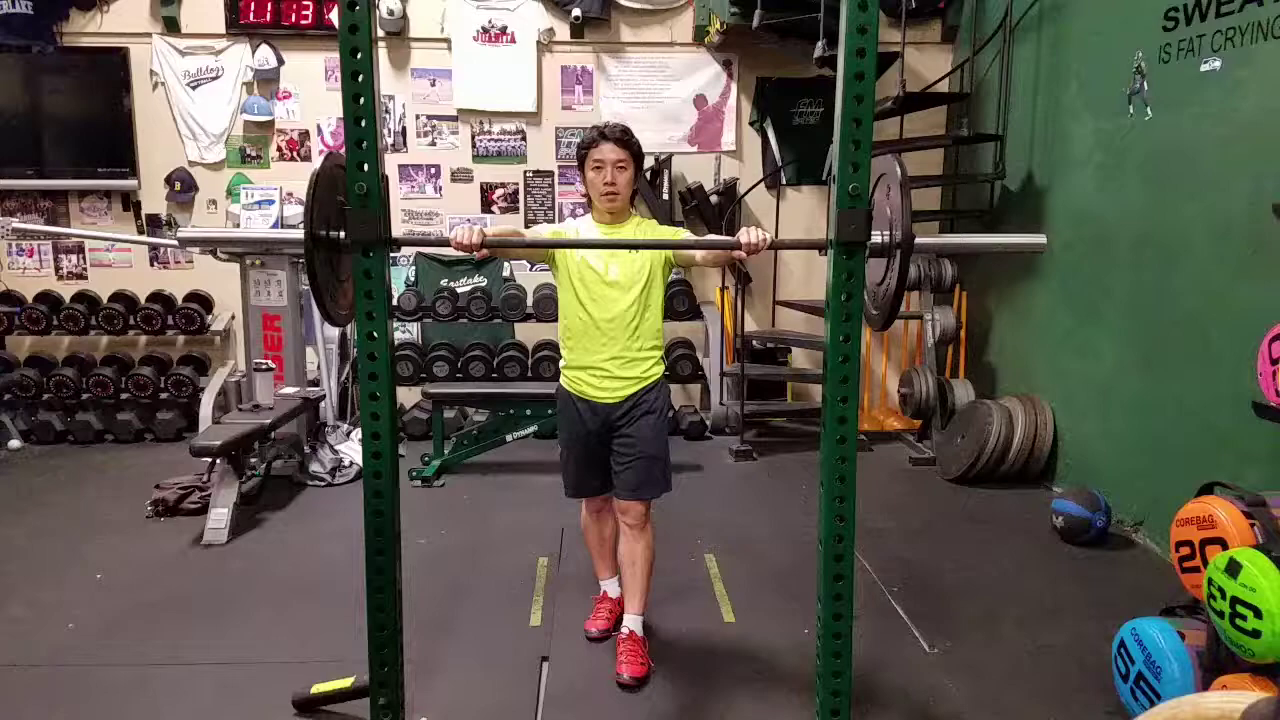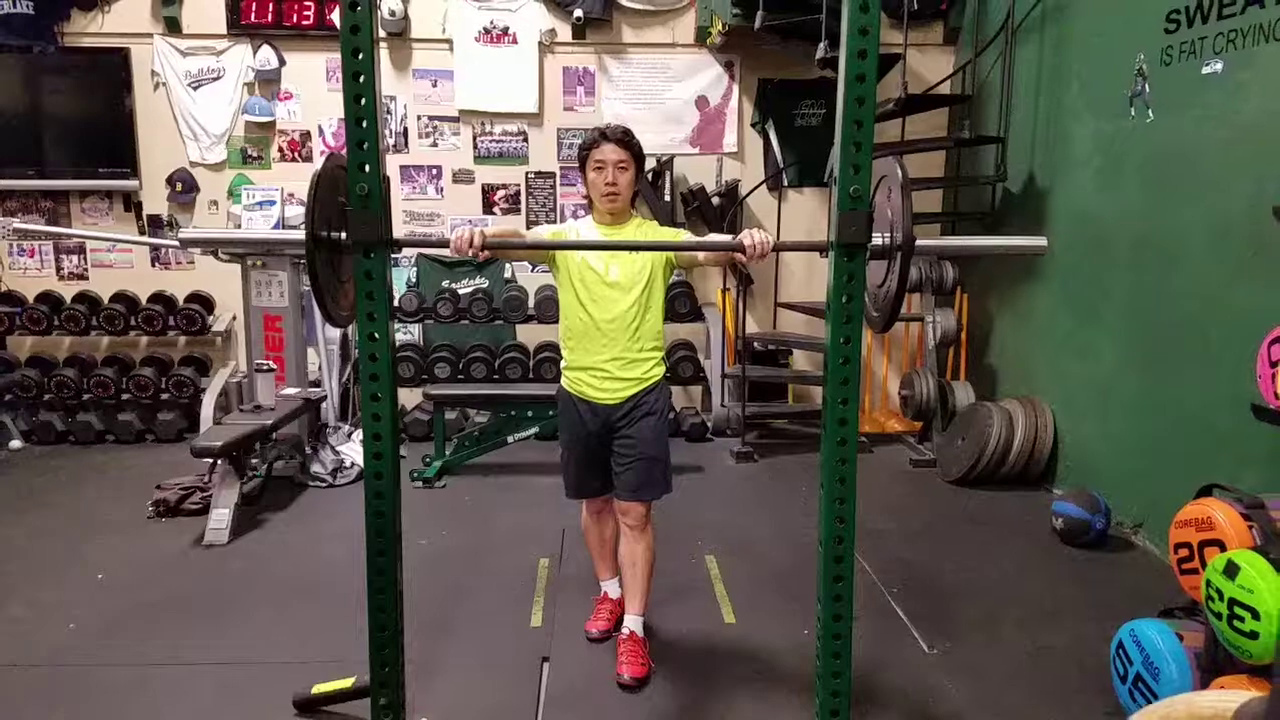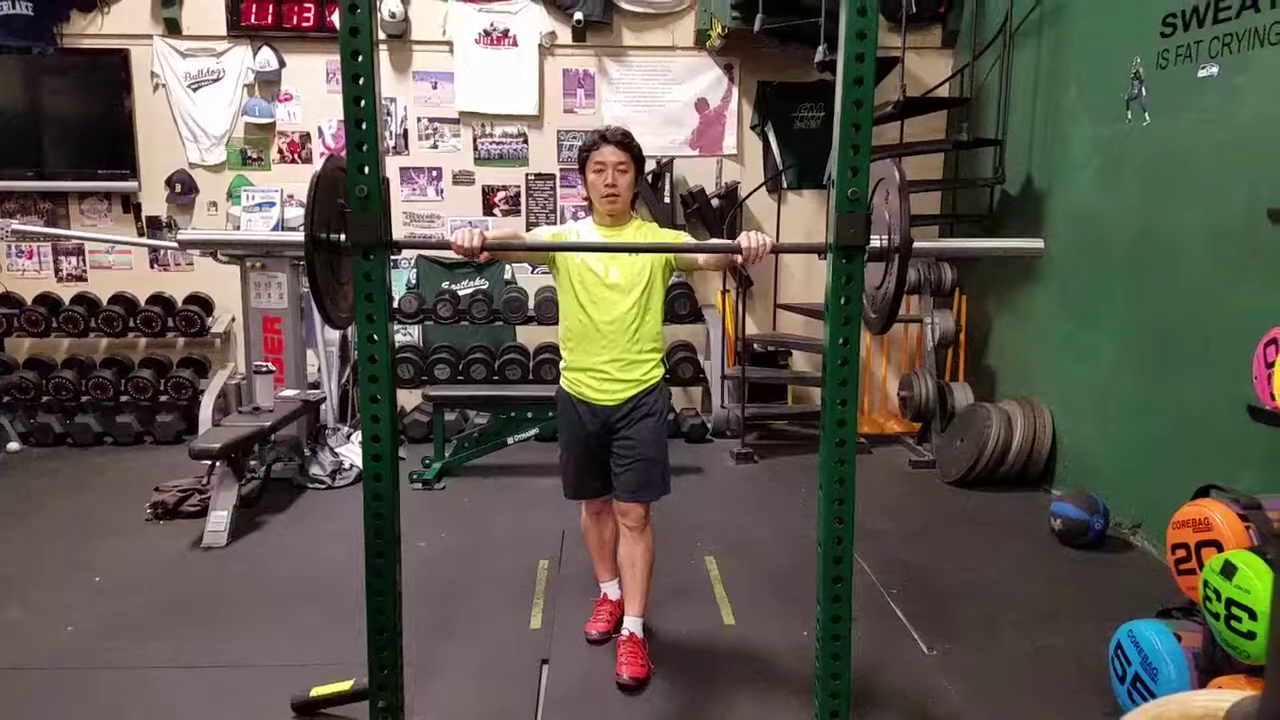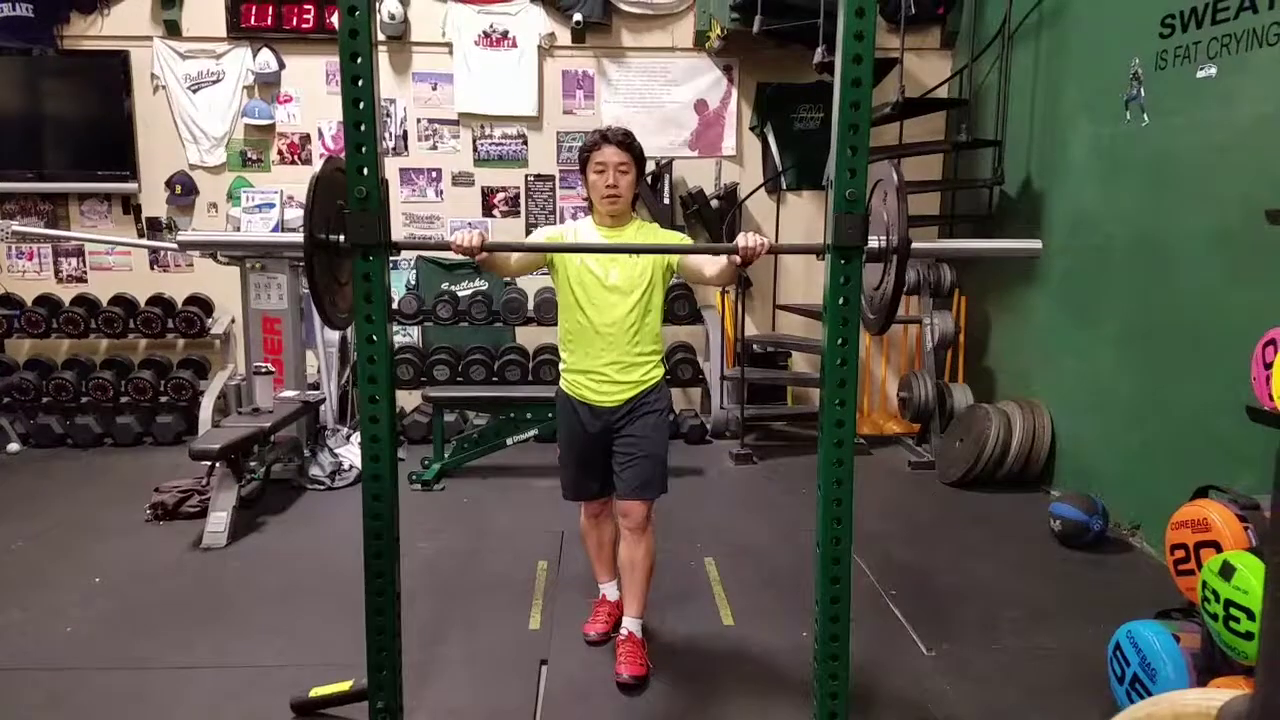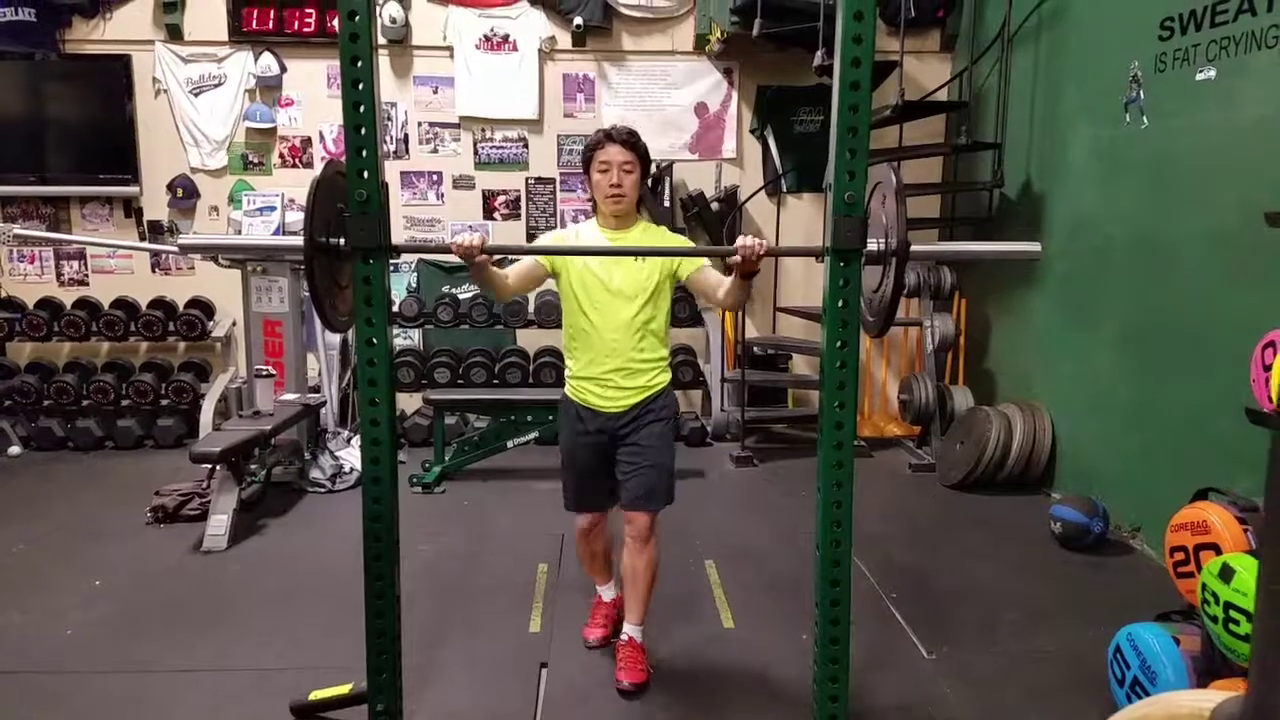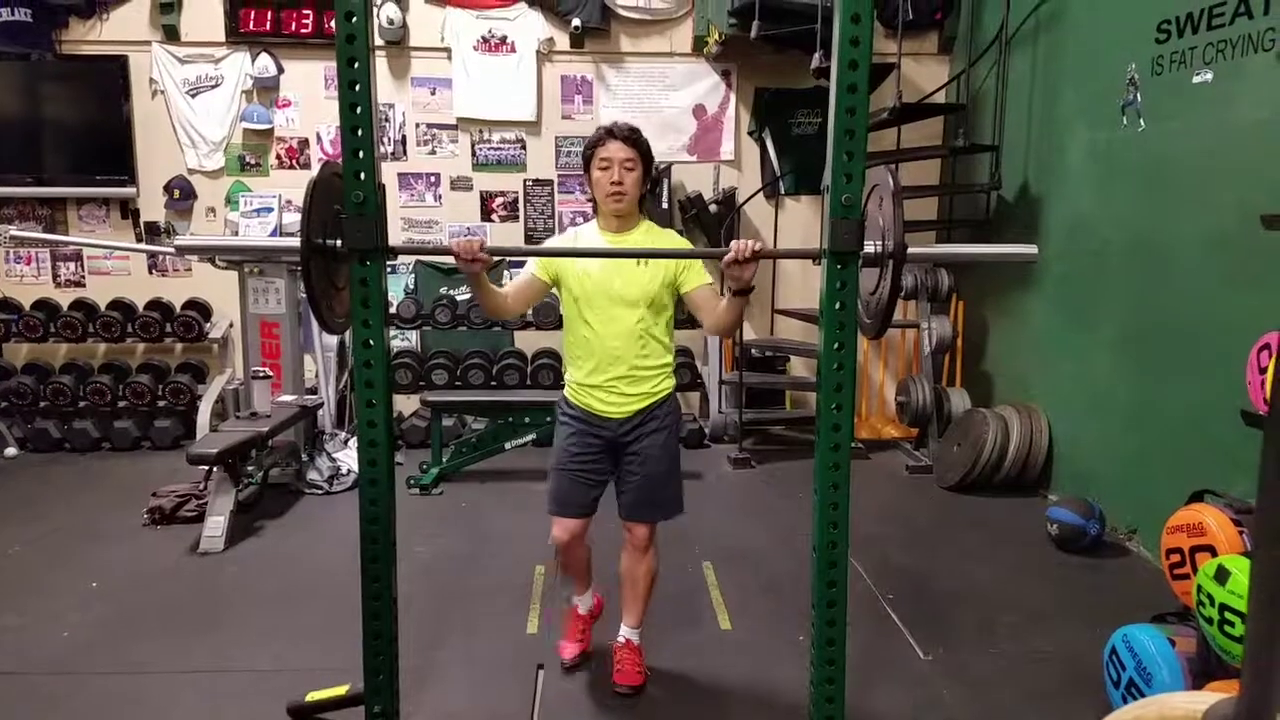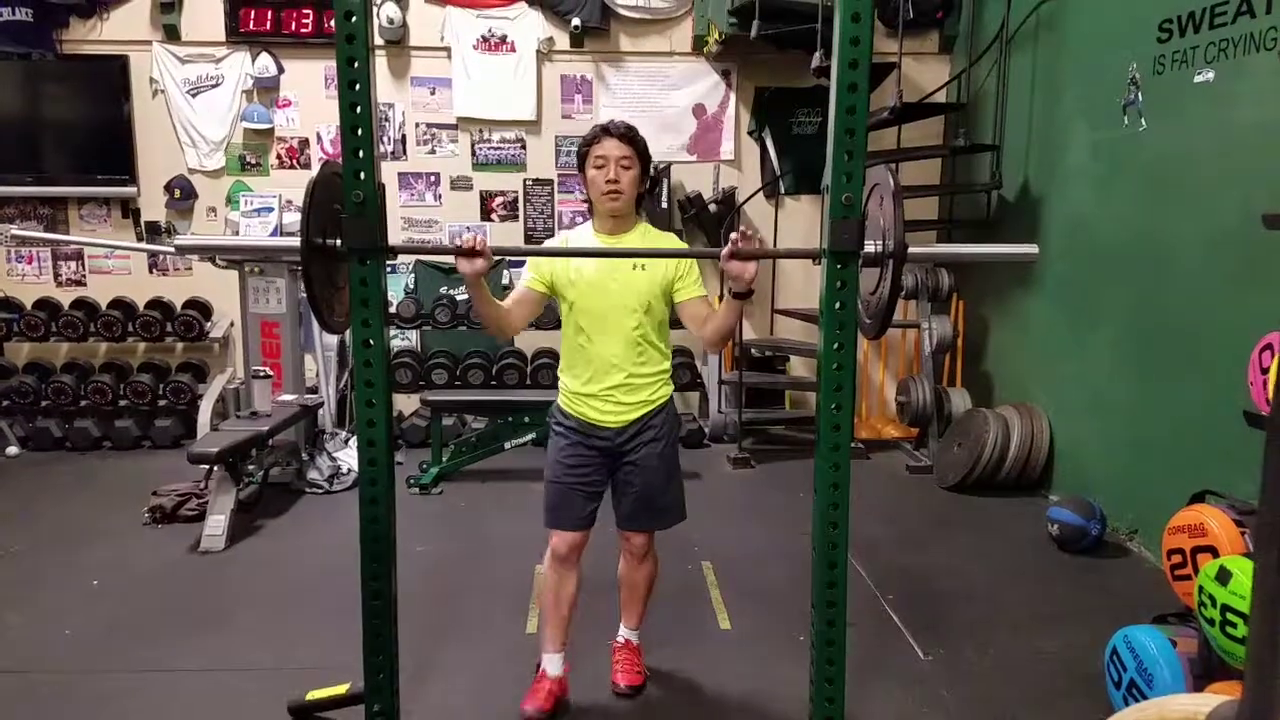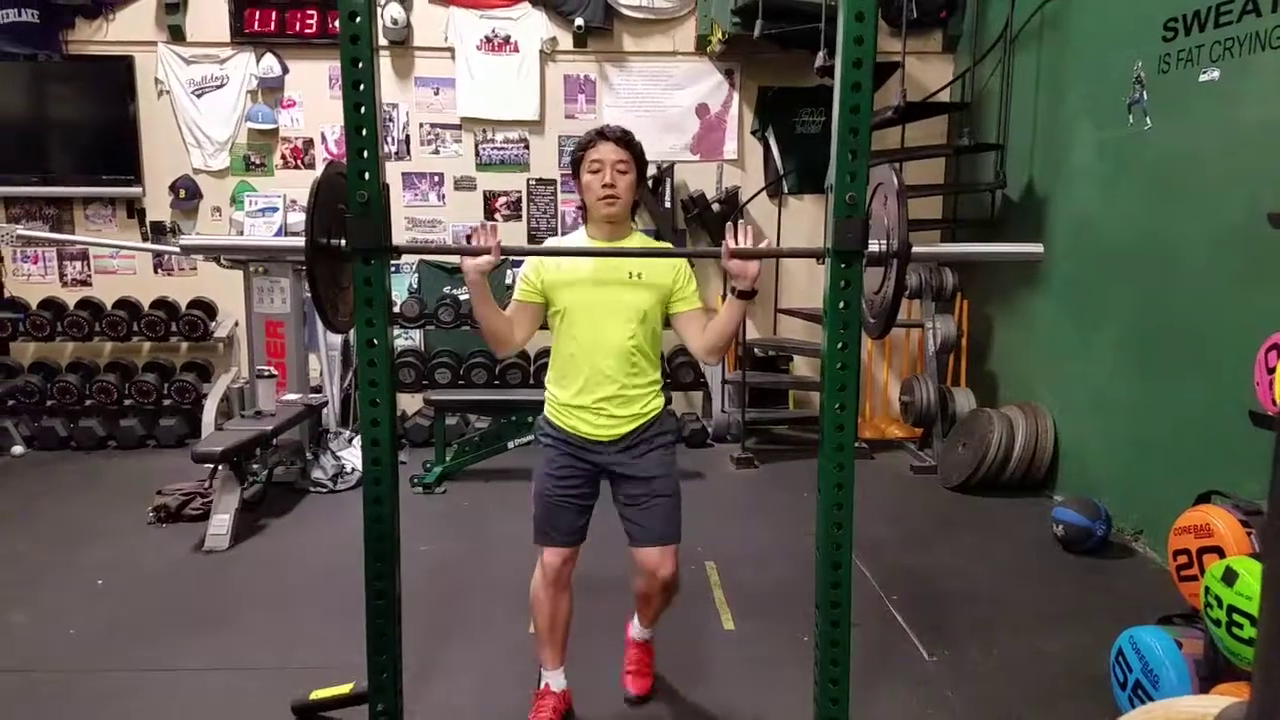
dt=0.2s
person 1, frame 1
left shoulder: (658, 236)
right shoulder: (564, 235)
left elbow: (706, 253)
right elbow: (515, 240)
left wrist: (740, 243)
right wrist: (481, 236)
left hip: (641, 394)
right hip: (580, 393)
left knee: (634, 511)
right knee: (594, 502)
left ankle: (633, 627)
right ankle: (609, 592)
person 1, frame 2
left shoulder: (660, 236)
right shoulder: (564, 236)
left elbow: (707, 251)
right elbow: (514, 240)
left wrist: (742, 243)
right wrist: (482, 237)
left hip: (641, 395)
right hip: (581, 394)
left knee: (634, 512)
right knee: (596, 503)
left ankle: (634, 628)
right ankle: (610, 593)
person 1, frame 3
left shoulder: (659, 238)
right shoulder: (562, 236)
left elbow: (708, 257)
right elbow: (514, 245)
left wrist: (742, 250)
right wrist: (480, 242)
left hip: (641, 397)
right hip: (579, 395)
left knee: (633, 513)
right knee: (594, 504)
left ankle: (633, 630)
right ankle: (608, 595)
person 1, frame 4
left shoulder: (660, 240)
right shoulder: (560, 237)
left elbow: (714, 273)
right elbow: (507, 264)
left wrist: (741, 258)
right wrist: (479, 253)
left hip: (641, 398)
right hip: (579, 398)
left knee: (635, 514)
right knee: (594, 508)
left ankle: (633, 630)
right ankle: (608, 596)
person 1, frame 5
left shoulder: (668, 244)
right shoulder: (564, 242)
left elbow: (724, 298)
right elbow: (505, 288)
left wrist: (743, 271)
right wrist: (477, 264)
left hip: (648, 406)
right hip: (583, 404)
left knee: (640, 524)
right knee: (587, 522)
left ankle: (633, 636)
right ankle: (608, 595)
person 1, frame 6
left shoulder: (672, 248)
right shoulder: (563, 248)
left elbow: (720, 325)
right elbow: (505, 307)
left wrist: (739, 285)
right wrist: (475, 277)
left hip: (650, 413)
right hip: (582, 411)
left knee: (640, 535)
right knee: (565, 533)
left ankle: (629, 639)
right ankle: (584, 603)
person 1, frame 7
left shoulder: (670, 251)
right shoulder: (558, 249)
left elbow: (710, 337)
right elbow: (506, 326)
left wrist: (739, 288)
right wrist: (475, 282)
left hip: (647, 420)
right hip: (576, 419)
left knee: (638, 544)
right knee: (562, 546)
left ankle: (628, 641)
right ankle: (552, 670)
person 1, frame 8
left shoulder: (667, 261)
right shoulder: (548, 258)
left elbow: (708, 349)
right elbow: (505, 342)
left wrist: (740, 290)
right wrist: (477, 282)
left hip: (643, 433)
right hip: (566, 433)
left knee: (660, 568)
right knee: (553, 564)
left ankle: (639, 634)
